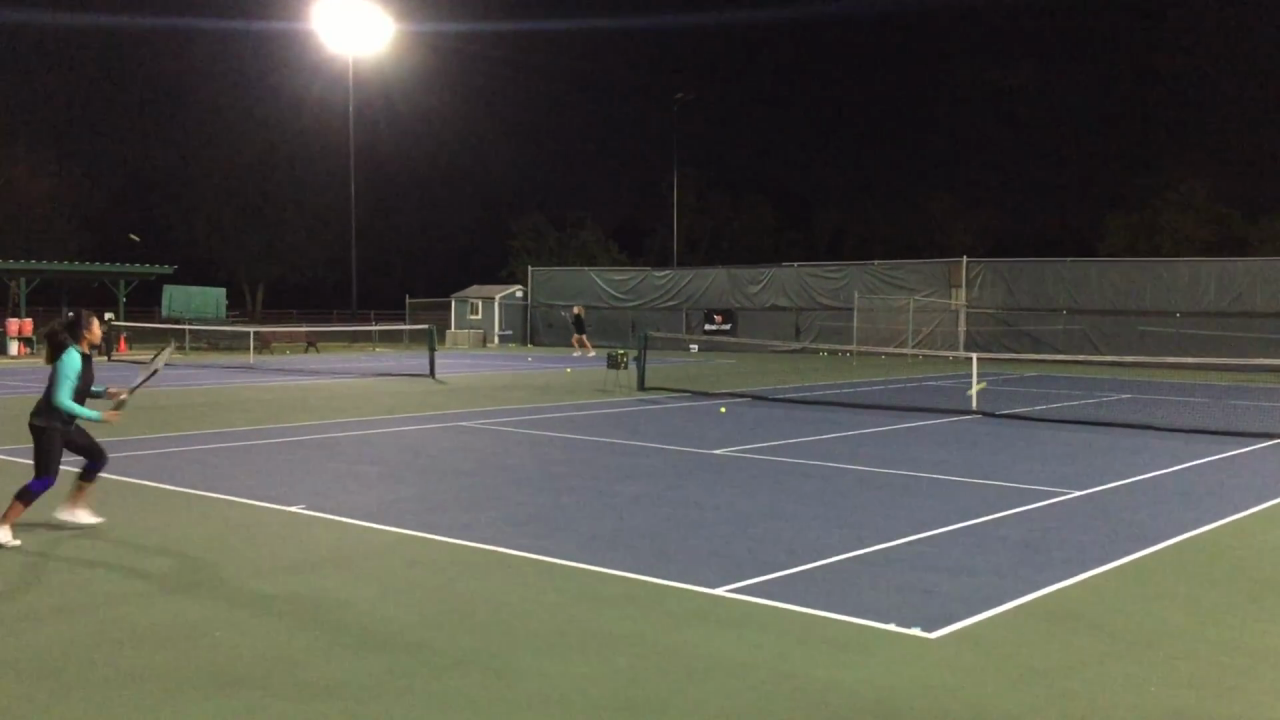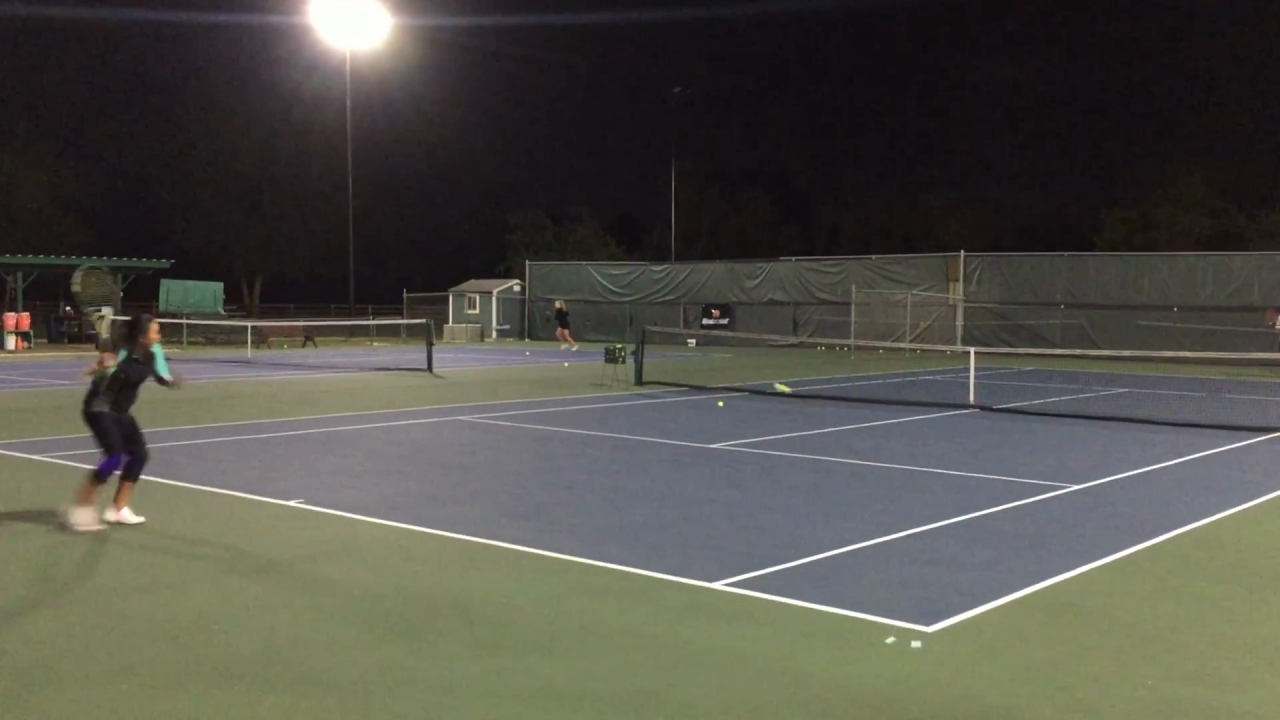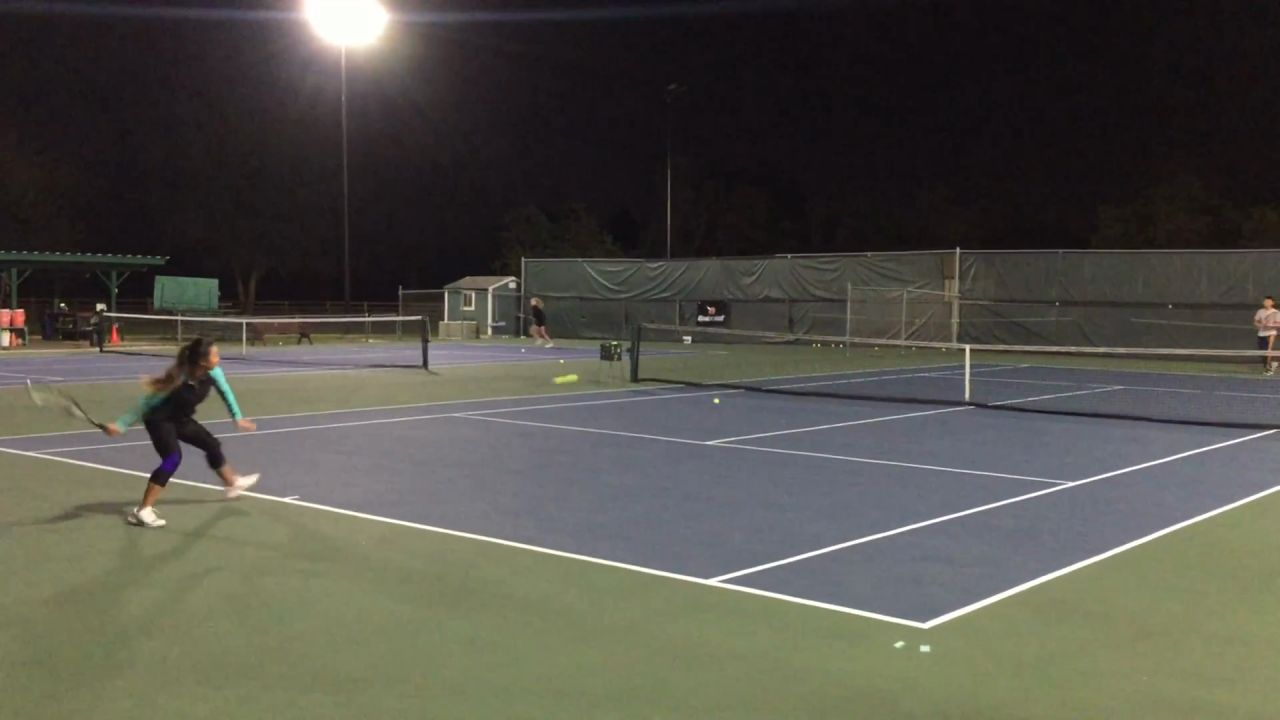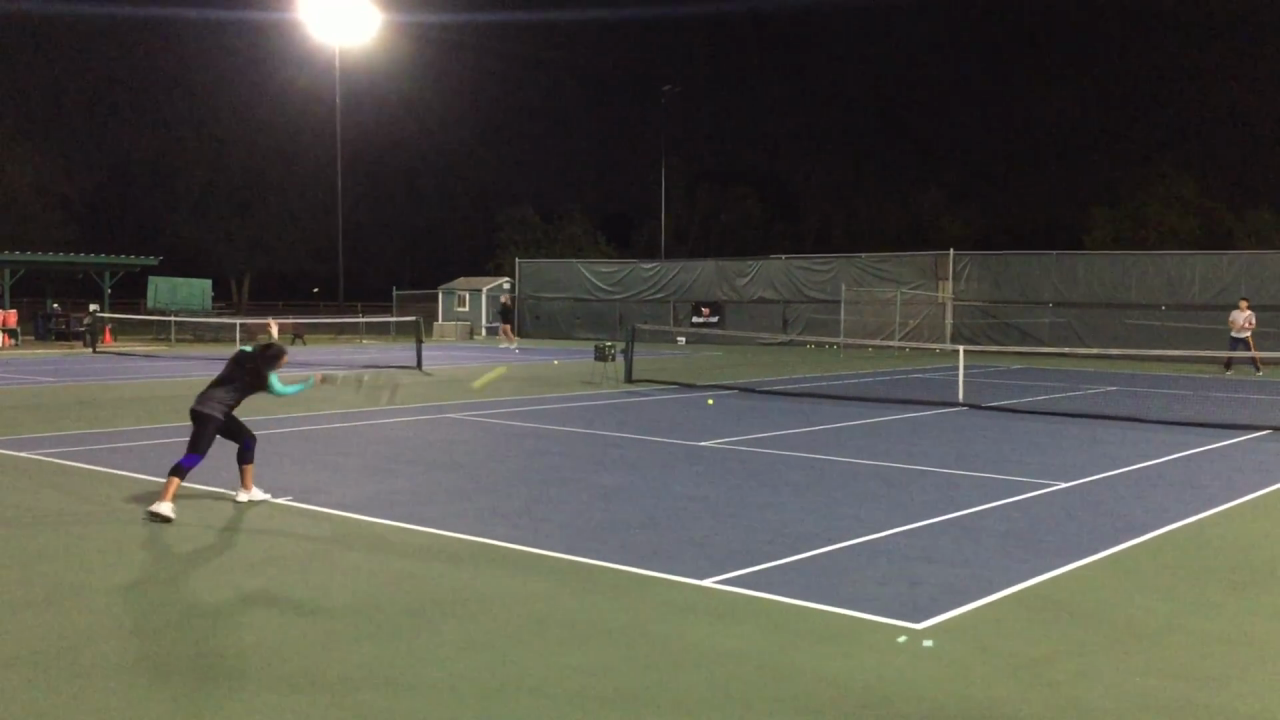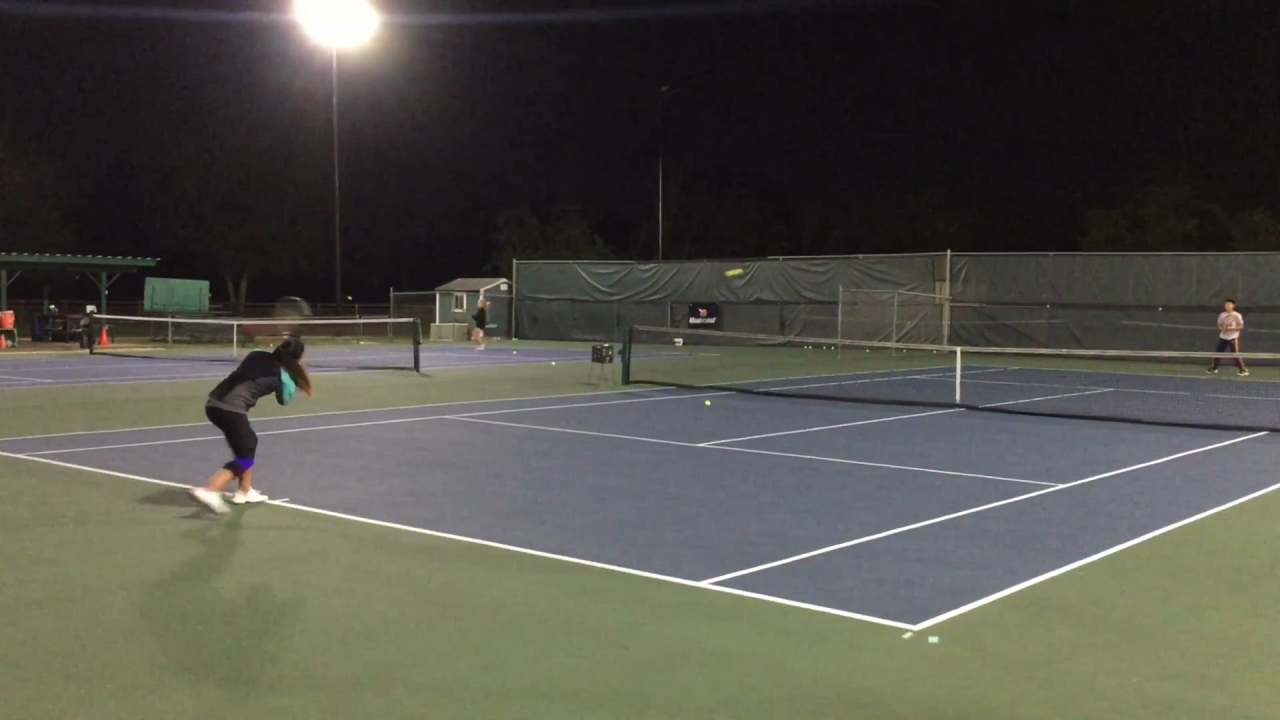
dt=0.3s
person 1, frame 1
left shoulder: (84, 356)
right shoulder: (71, 359)
right elbow: (60, 400)
left wrist: (105, 393)
right wrist: (96, 415)
left hip: (63, 423)
right hip: (47, 424)
left knee: (97, 456)
right knee: (45, 479)
left ankle: (72, 506)
person 1, frame 2
left shoulder: (153, 352)
right shoulder: (119, 353)
left elbow: (163, 377)
right elbow: (98, 385)
left wrist: (169, 379)
right wrist: (103, 368)
left hip: (119, 411)
right hip: (99, 409)
left knee: (139, 454)
right knee: (115, 457)
left ankle: (117, 509)
right ankle: (82, 508)
person 1, frame 3
left shoulder: (213, 372)
right shoulder: (177, 380)
left elbow: (225, 392)
right elbow: (148, 403)
left wrist: (237, 417)
right wrist: (122, 424)
left hip: (181, 420)
right hip: (160, 421)
left knee: (212, 445)
right knee: (173, 458)
left ankle: (232, 484)
right ankle: (143, 511)
person 1, frame 4
left shoulder: (245, 353)
right shoulder: (264, 375)
right elbow: (282, 391)
left wrist: (274, 339)
right wrist: (310, 382)
left hip: (214, 409)
right hip: (208, 412)
left knee: (247, 440)
right knee: (193, 456)
left ankle: (247, 490)
right ankle: (163, 504)
person 1, frame 5
left shoulder: (256, 355)
right shoulder: (283, 376)
right elbow: (285, 400)
left hip: (215, 404)
right hip: (231, 409)
left knee: (249, 442)
right knee: (244, 458)
left ankle: (244, 492)
right ankle: (208, 491)
